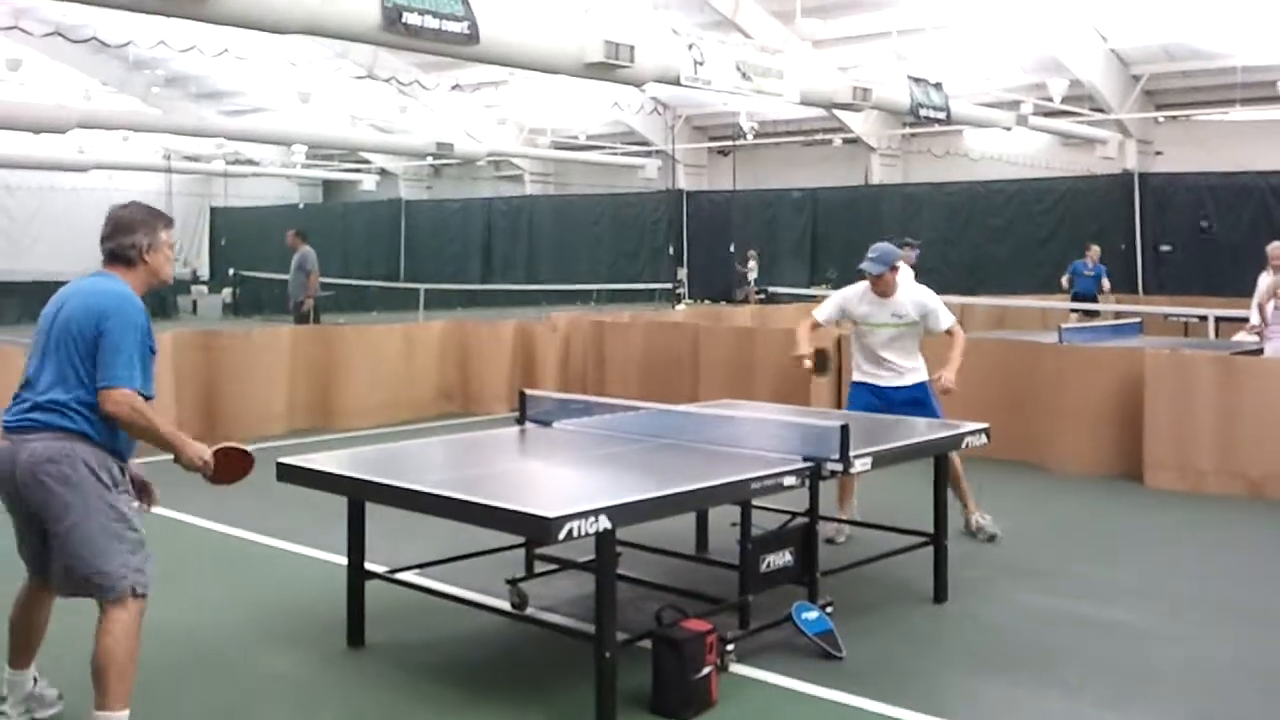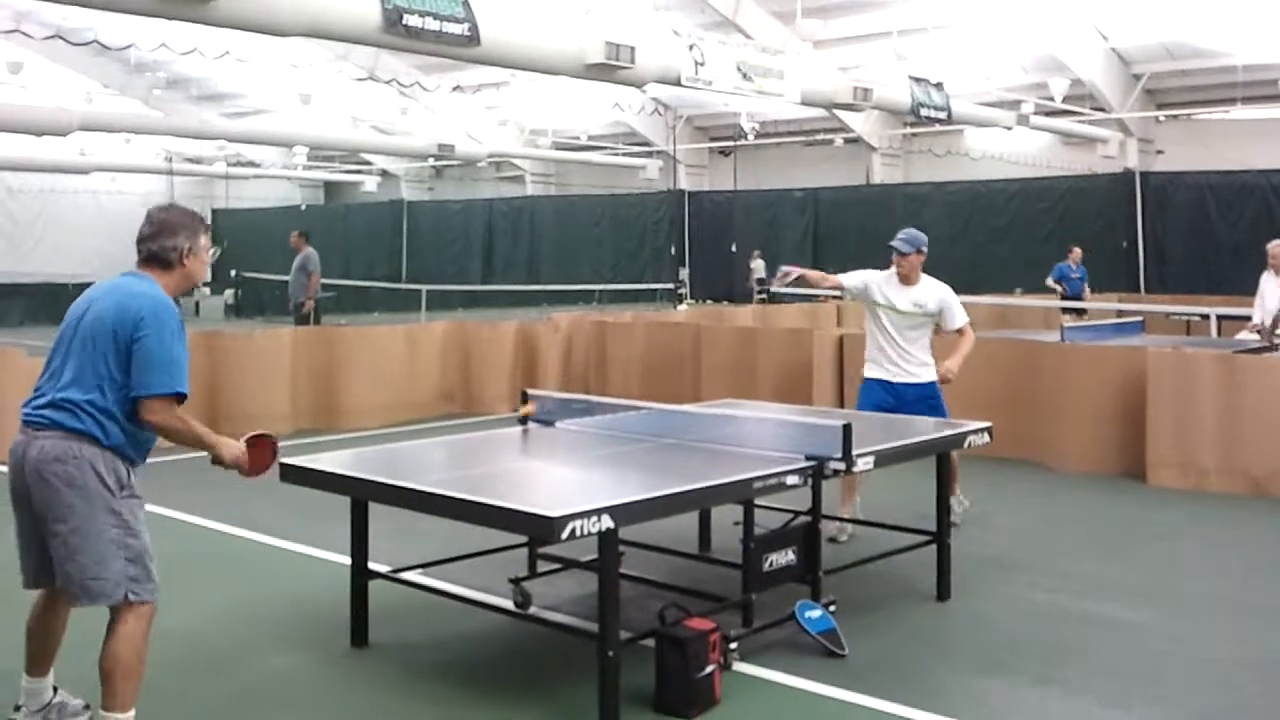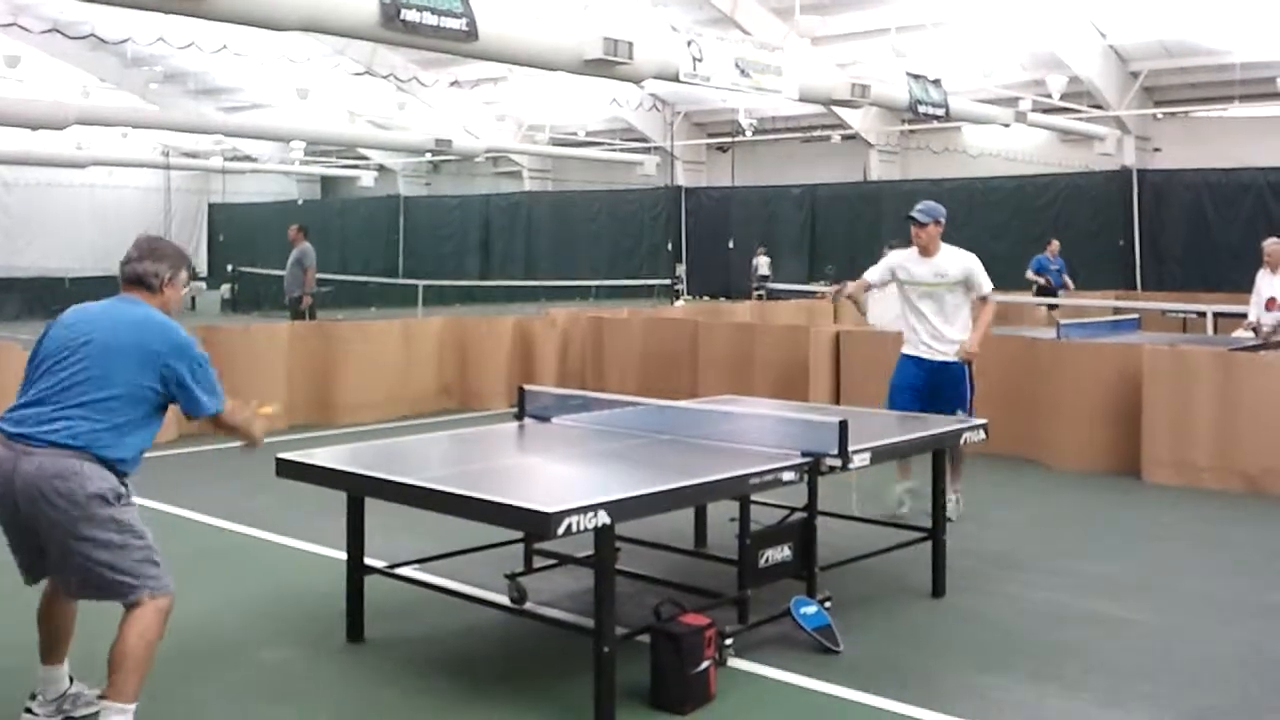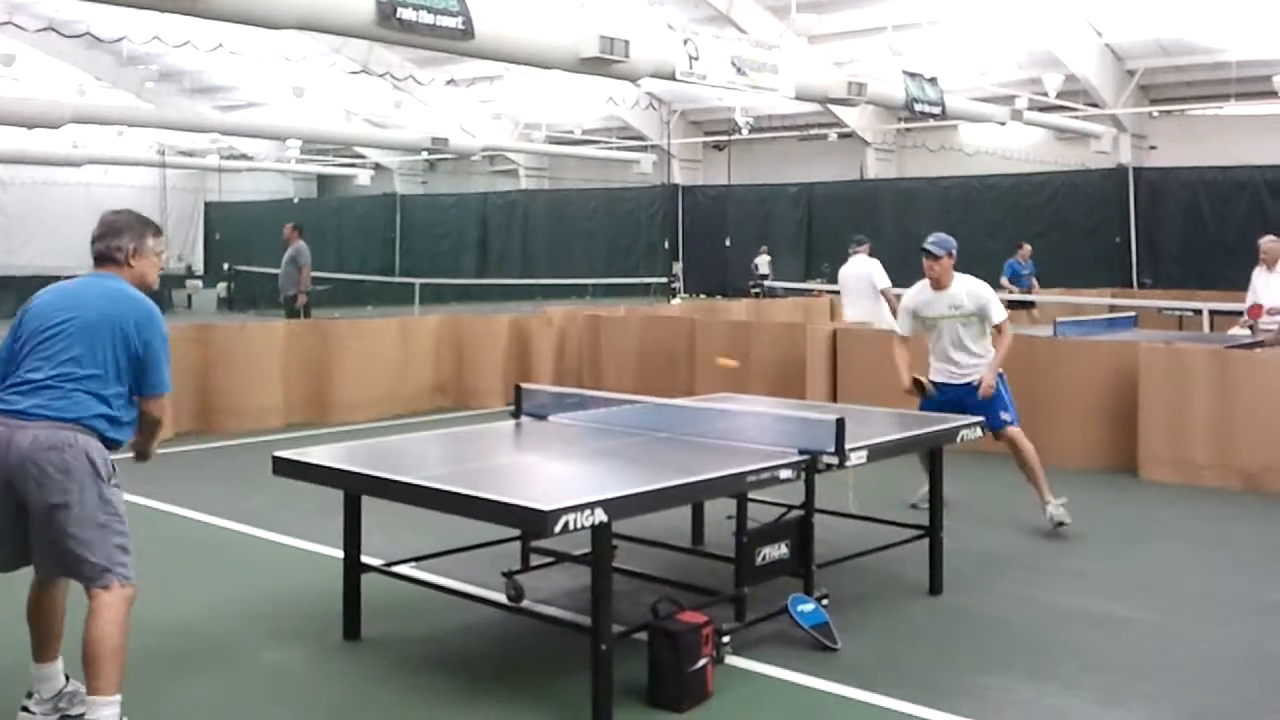
dt=0.3s
person 1, frame 1
left shoulder: (71, 296)
right shoulder: (123, 306)
right elbow: (117, 401)
left wrist: (124, 465)
right wrist: (181, 444)
right hip: (75, 461)
left knee: (45, 576)
right knee: (123, 596)
person 1, frame 2
left shoulder: (98, 294)
right shoulder: (157, 309)
right elbow: (158, 411)
right wrist: (220, 447)
left hip: (31, 446)
right hip: (83, 459)
left knee: (59, 588)
right knee: (135, 601)
person 1, frame 3
left shoulder: (70, 318)
right shoulder: (170, 340)
right elbow: (223, 416)
right wrist: (253, 426)
right hip: (73, 472)
left knee: (68, 573)
right knee: (151, 598)
person 1, frame 4
left shoulder: (45, 298)
right shoulder: (142, 312)
right elbow: (153, 411)
right wrist: (144, 445)
right hip: (67, 445)
left knee: (50, 570)
right knee: (110, 587)
person 2, frame 1
left shoulder: (921, 296)
right shoulder: (850, 296)
left elbow: (956, 334)
right elbow: (810, 322)
left wrist: (951, 370)
right wrist: (804, 347)
left hip: (911, 384)
right hip: (866, 384)
left ankle: (971, 513)
right ankle: (844, 516)
person 2, frame 2
left shoulder: (940, 293)
right shoulder: (872, 281)
left elbow: (967, 334)
right elbow: (827, 281)
left wrist: (955, 361)
right wrist: (803, 274)
left hip: (922, 383)
right hip: (879, 380)
left ankle: (953, 496)
right ankle: (846, 514)
person 2, frame 3
left shoulder: (965, 261)
right shoulder: (898, 260)
left elbow: (988, 302)
right elbow: (861, 284)
left wrist: (974, 338)
right wrist: (849, 290)
left hip: (953, 360)
right hip: (913, 357)
left ankle: (952, 489)
right ankle: (904, 483)
person 2, frame 4
left shoulder: (977, 290)
right shoulder: (912, 298)
left elbow: (1004, 332)
right elbow: (901, 342)
left wrist: (991, 371)
right wrist: (904, 374)
left hip: (982, 376)
right hip: (941, 380)
left knee: (1012, 434)
left ankle: (1049, 502)
